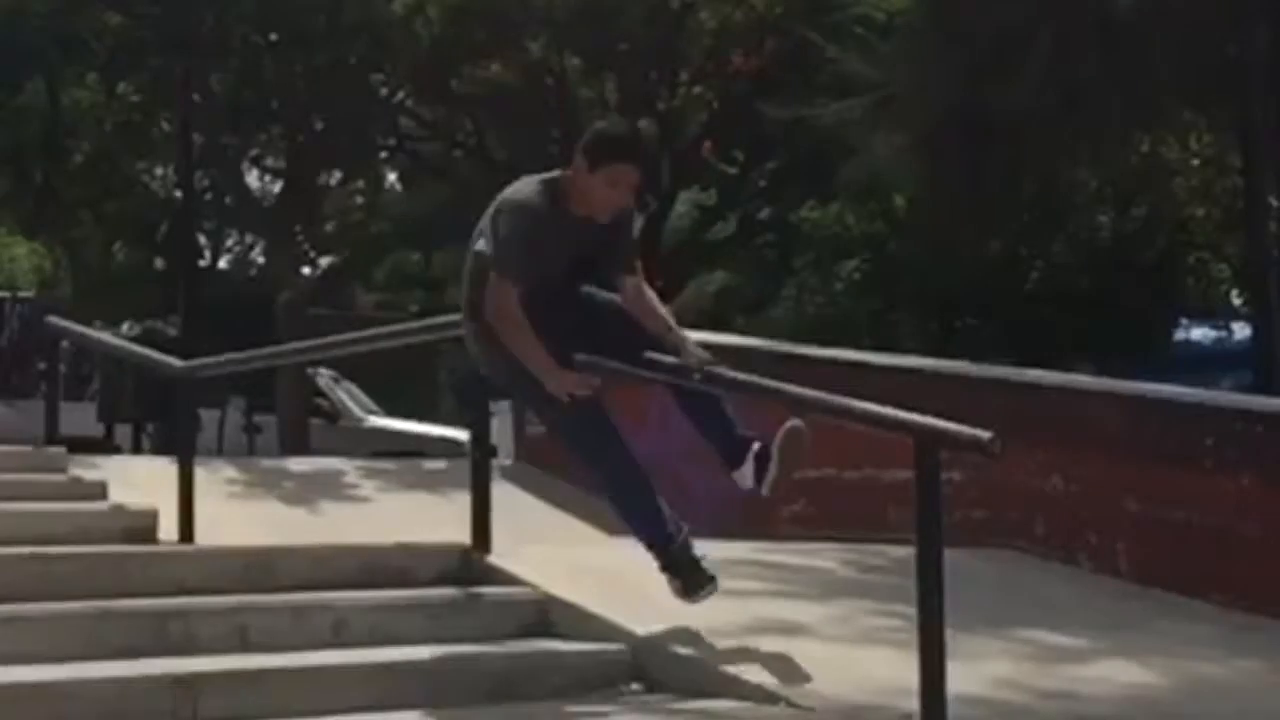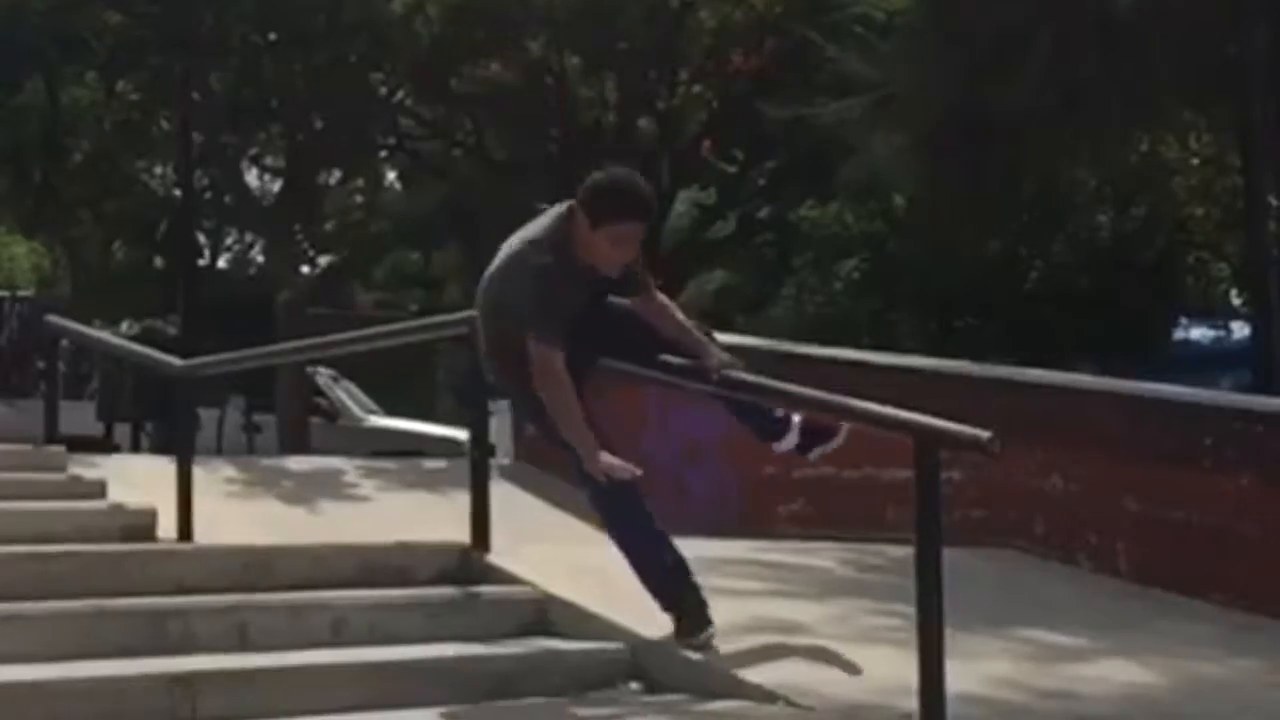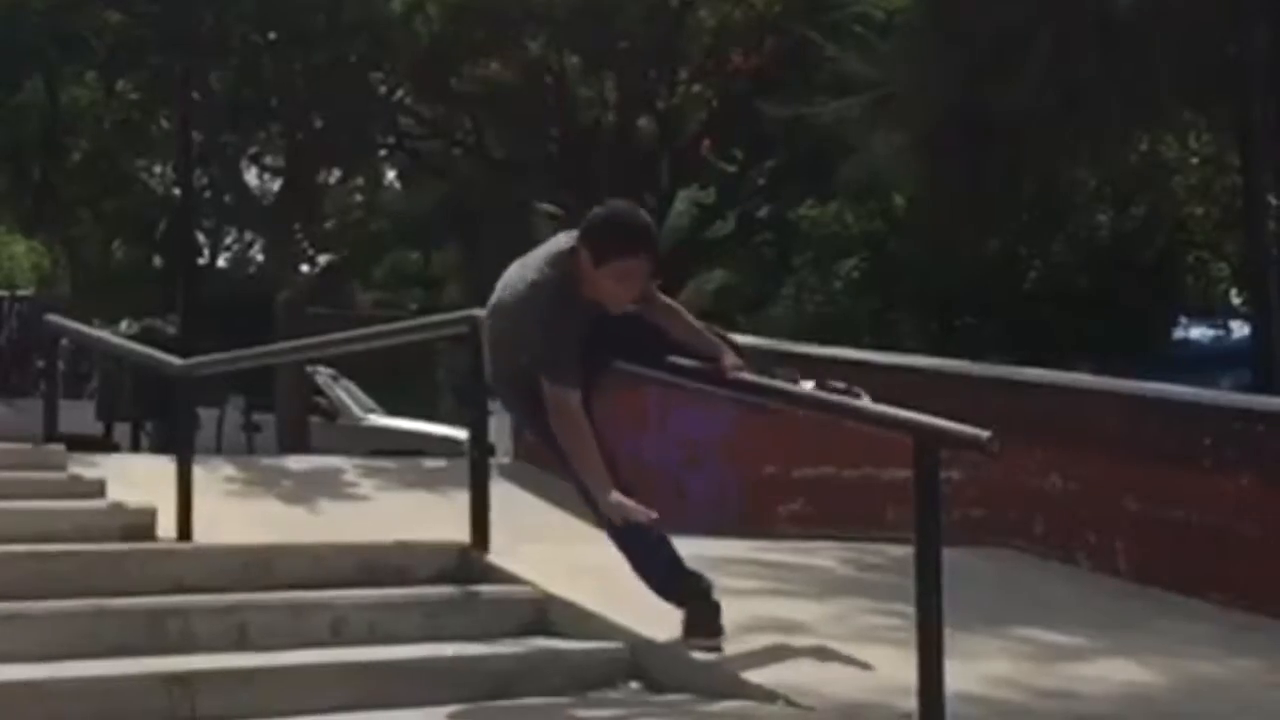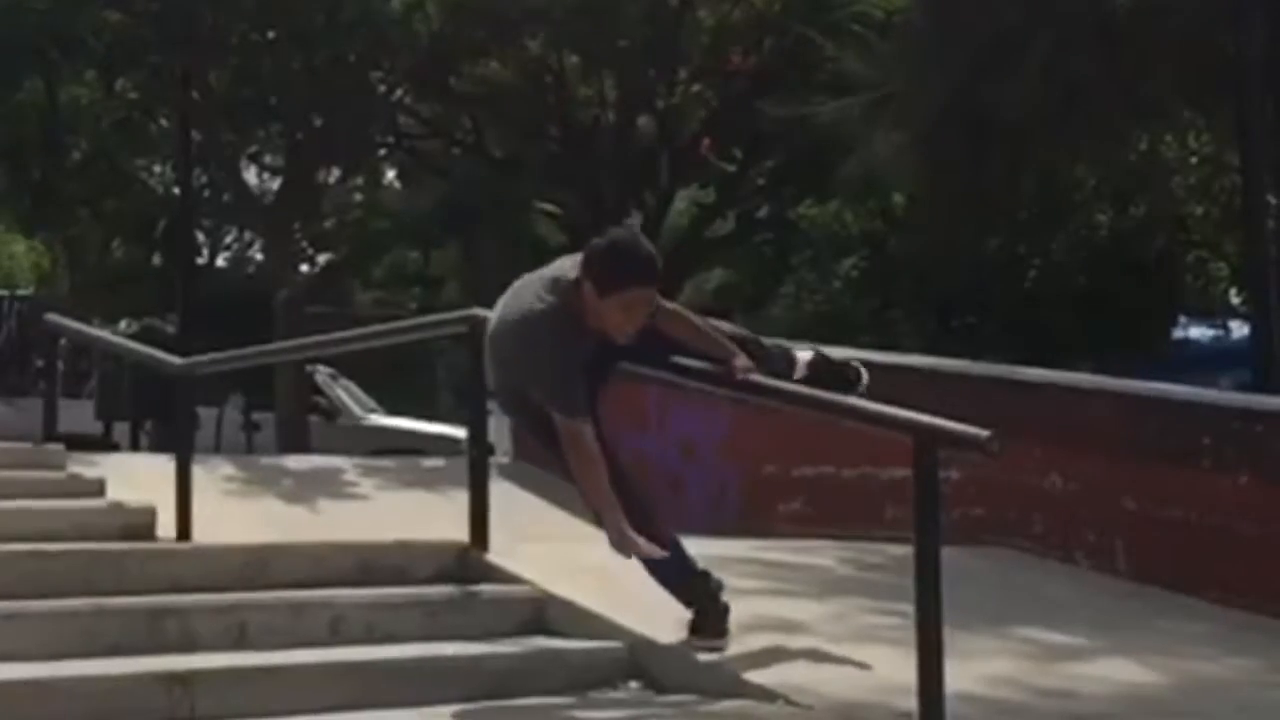
dt=0.2s
person 1, frame 1
left shoulder: (613, 215)
right shoulder: (527, 210)
left elbow: (633, 290)
right elbow: (500, 305)
left wrist: (681, 341)
right wrist: (549, 373)
left hip: (560, 304)
right hip: (506, 330)
left knee: (666, 352)
right knee: (588, 428)
left ankle: (744, 458)
right ankle: (670, 549)
person 1, frame 2
left shoulder: (610, 241)
right shoulder: (539, 266)
left elbow: (648, 300)
right elbow: (548, 371)
left wrist: (706, 349)
right wrist: (590, 451)
left hip: (575, 321)
right hip: (521, 355)
left knee: (691, 350)
right knee: (606, 473)
left ankle: (783, 432)
right ankle: (676, 591)
person 1, frame 3
left shoulder: (604, 262)
right shoulder: (547, 305)
left elbow: (658, 307)
right elbow: (565, 411)
left wrist: (722, 353)
right wrist: (605, 493)
left hip: (580, 334)
right hip: (529, 376)
right knee: (614, 499)
right ankle: (688, 594)
person 1, frame 4
left shoulder: (603, 283)
right shoulder: (550, 336)
left elbow: (666, 316)
right elbow: (577, 440)
left wrist: (732, 354)
right wrist: (616, 530)
left hip: (581, 342)
right hip: (533, 393)
left knee: (702, 337)
right knee: (611, 487)
left ankle: (799, 366)
right ankle: (699, 594)
